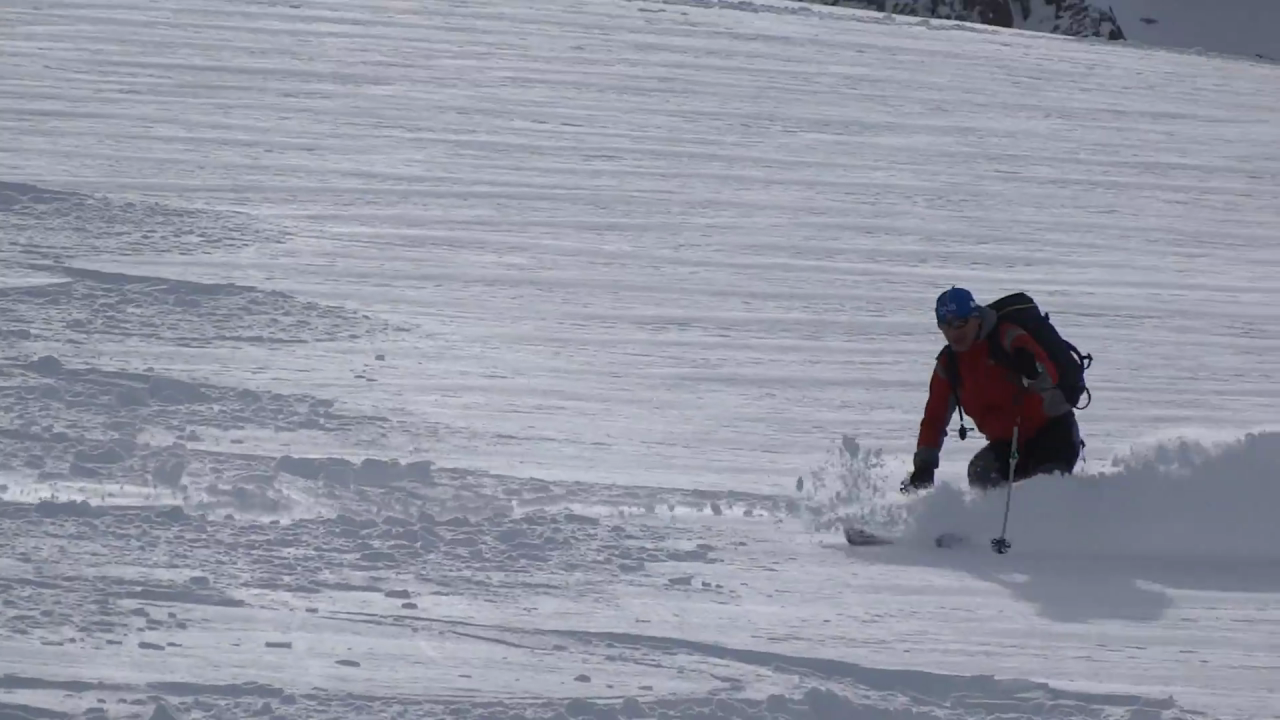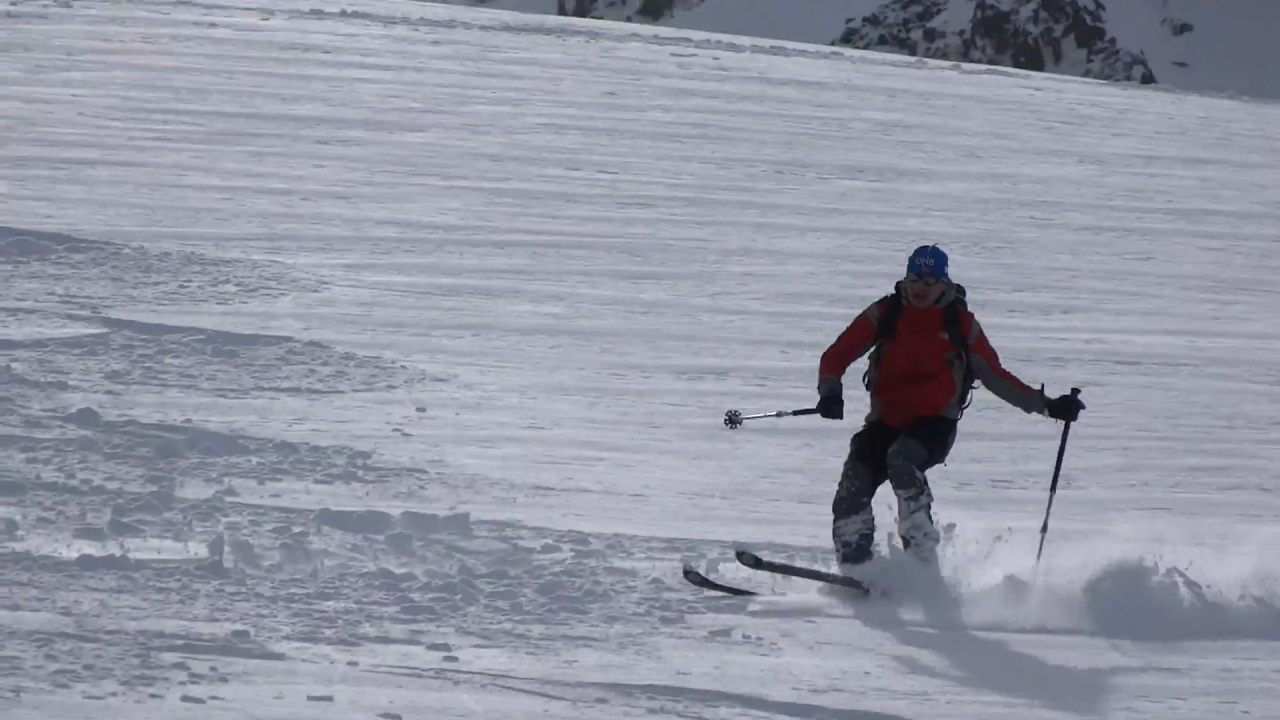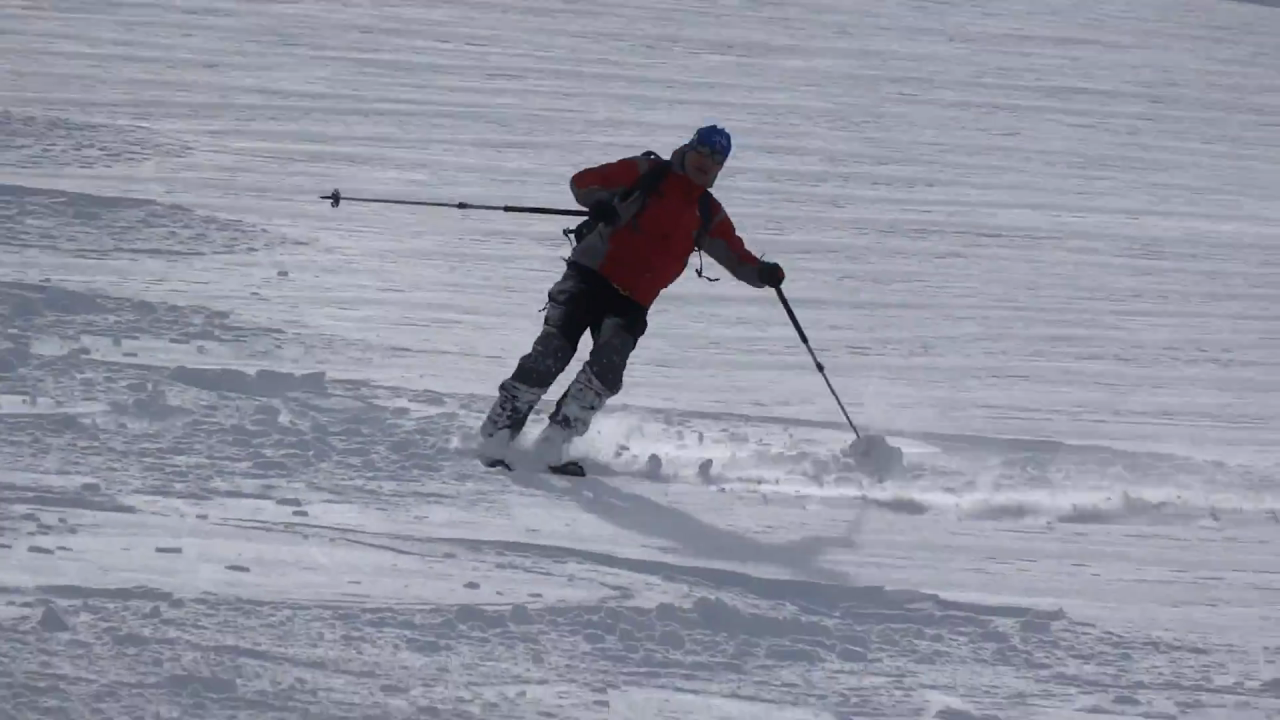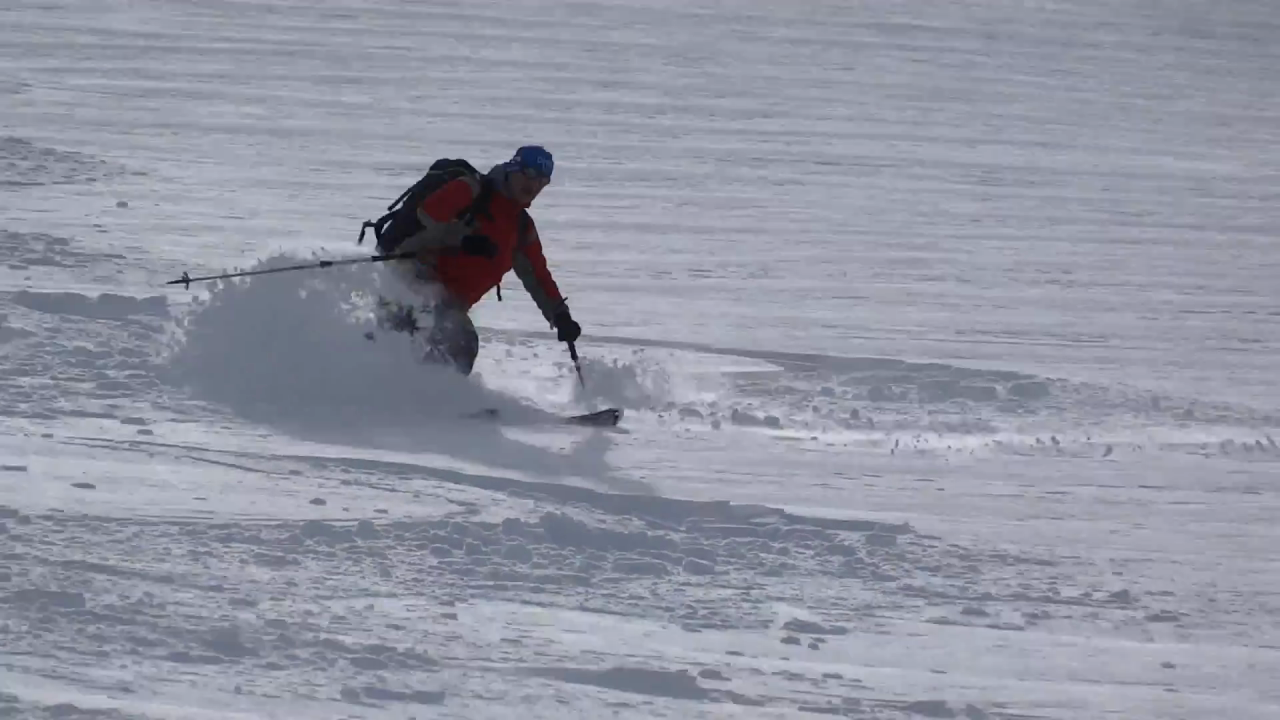
dt=0.4s
person 1, frame 1
left shoulder: (1009, 339)
right shoulder: (948, 366)
left elbow: (1049, 378)
right elbow: (934, 420)
left wrist: (1031, 373)
right wrist: (924, 466)
left hip: (1052, 428)
right hip: (1008, 444)
right knee: (981, 471)
person 1, frame 2
left shoulder: (960, 324)
right shoulder: (883, 314)
left elbow: (995, 376)
right elbow: (836, 354)
left wrist: (1046, 404)
right wrist: (831, 391)
left hip: (934, 424)
right hip: (883, 424)
left knee: (902, 460)
right knee: (853, 484)
left ankle: (922, 557)
right ankle: (854, 568)
person 1, frame 3
left shoulder: (709, 212)
right shoulder: (647, 172)
left elbow: (737, 258)
right elbow: (583, 182)
left wrist: (762, 272)
right wrist: (601, 204)
left hip: (631, 302)
right hip: (589, 276)
left knee: (609, 363)
right knee: (552, 353)
left ankle: (552, 444)
right ankle: (498, 434)
person 1, frame 4
left shoulder: (522, 229)
right shoulder: (472, 190)
left elbow: (539, 280)
right elbow: (429, 209)
left wrist: (561, 317)
right wrist: (463, 238)
left hip: (447, 303)
right hip: (413, 275)
left knee: (462, 346)
